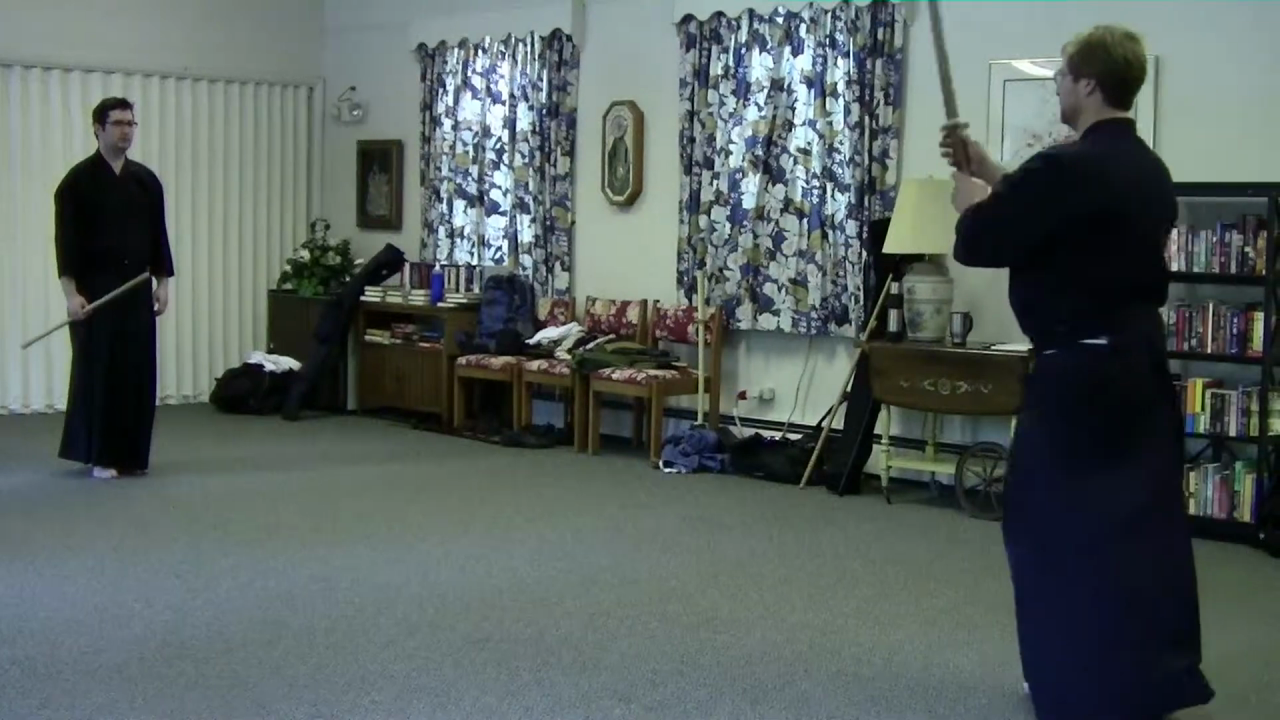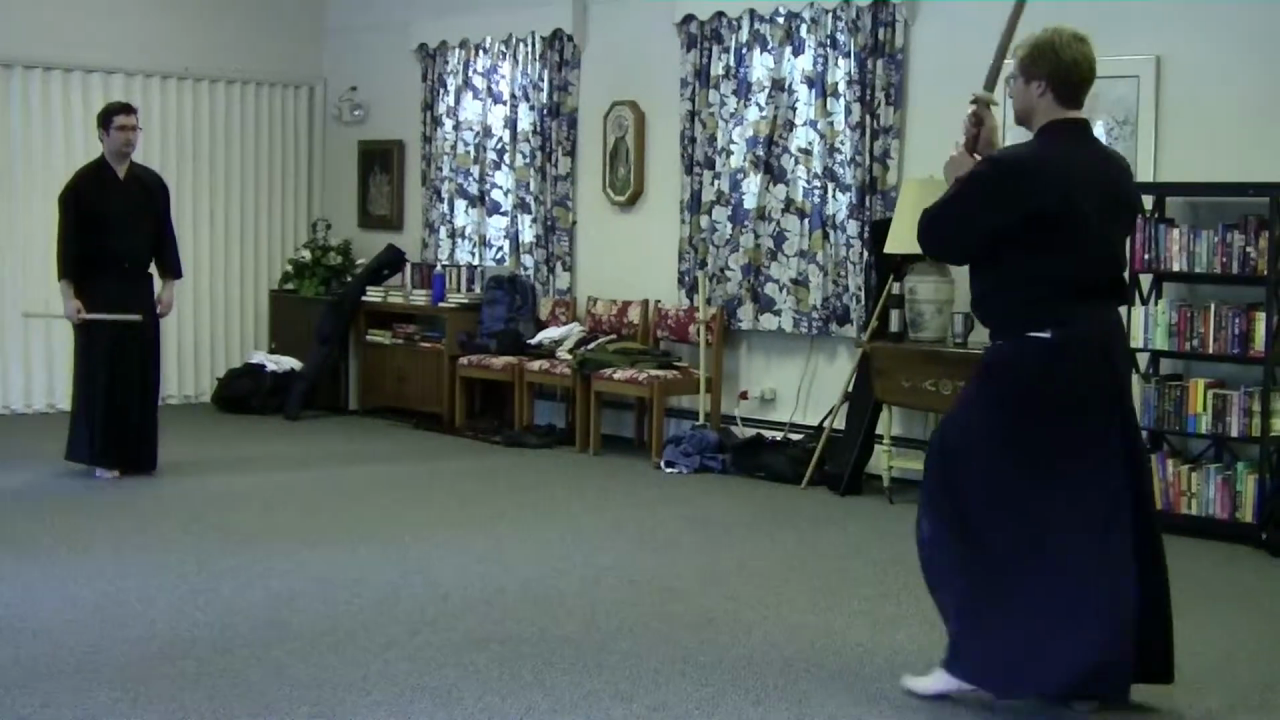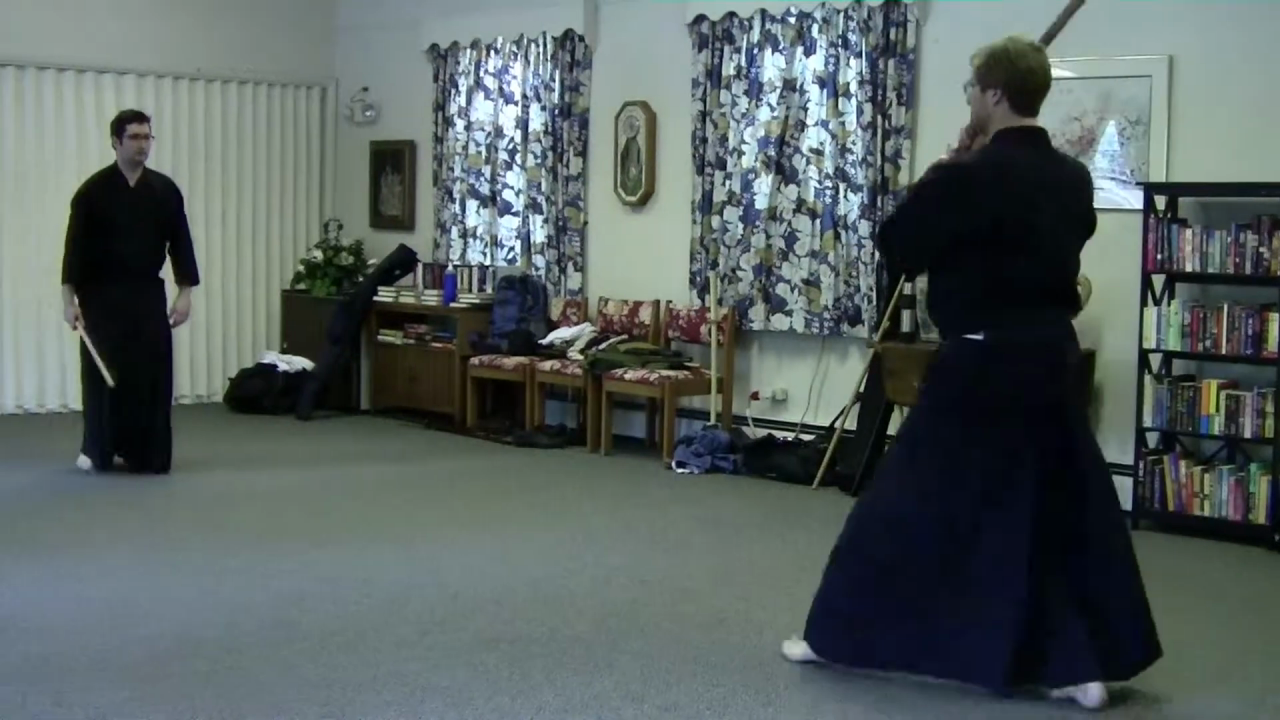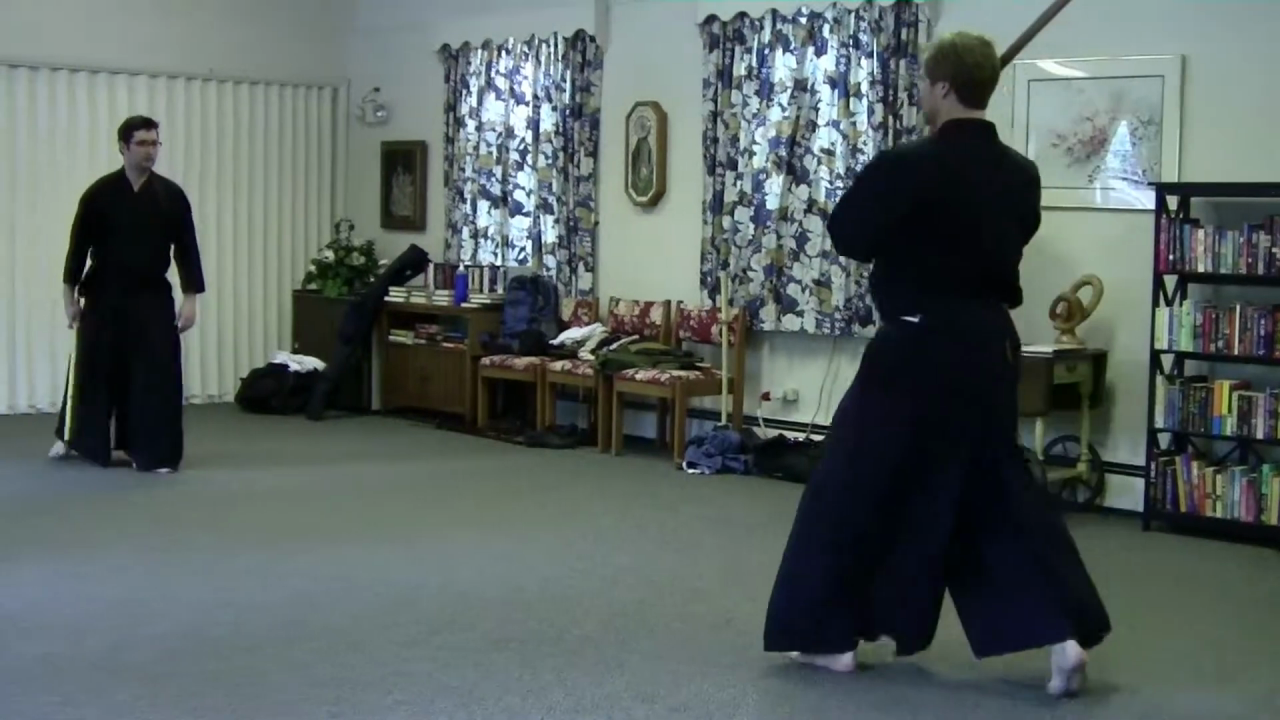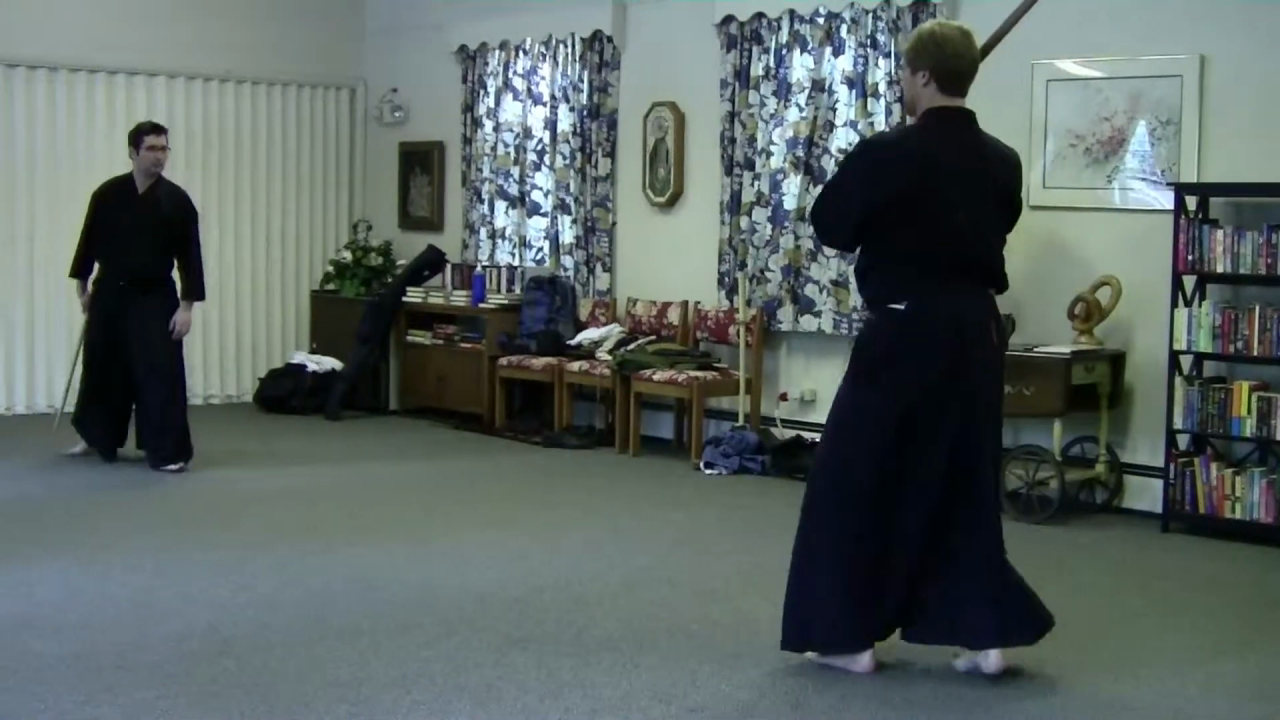
dt=0.2s
person 1, frame 1
left shoulder: (1069, 166)
right shoulder: (1146, 170)
left elbow: (982, 240)
left wrist: (970, 199)
right wrist: (990, 172)
left hip: (1083, 366)
right hip: (1133, 361)
left knee: (1067, 524)
right knee: (1128, 522)
person 1, frame 2
left shoulder: (1020, 169)
right shoulder: (1111, 170)
left elbow: (939, 237)
left wrist: (960, 183)
left hip: (1035, 357)
right hip: (1097, 352)
left knee: (960, 486)
right knee: (1094, 508)
left ankle: (979, 658)
right ankle: (1100, 666)
person 1, frame 3
left shoulder: (968, 178)
right shoulder: (1072, 179)
left elbow: (896, 248)
left wrist: (928, 194)
left hip: (982, 360)
right hip: (1048, 356)
left knee: (908, 495)
right knee: (1063, 507)
left ankle: (840, 638)
right ankle: (1085, 665)
person 1, frame 4
left shoulder: (906, 165)
right shoulder: (1021, 174)
left elbow: (849, 233)
left hip: (918, 346)
right hip: (989, 343)
left knee: (852, 483)
right knee: (998, 490)
left ankle: (828, 634)
right ankle: (1061, 631)
person 1, frame 5
left shoulder: (885, 155)
right shoulder: (1003, 162)
left elbow: (831, 225)
left hip: (905, 331)
right hip: (975, 331)
left knee: (856, 479)
right knee: (965, 483)
left ankle: (845, 635)
right ankle: (989, 633)
person 2, frame 1
left shoulder: (145, 179)
right shoulder: (79, 179)
left elbow: (158, 235)
right elbow: (66, 240)
left wrist: (162, 282)
right wrist: (71, 292)
left hip: (136, 289)
right hip: (94, 290)
left knee: (138, 371)
right knee: (97, 371)
left ankle: (130, 454)
right ankle: (100, 455)
person 2, frame 2
left shoulder: (151, 182)
right shoulder: (83, 184)
left elbow: (164, 237)
right elbow: (68, 243)
left wrist: (168, 285)
right wrist: (69, 295)
left hip: (138, 290)
right hip: (96, 292)
left knee: (140, 373)
right knee: (98, 372)
left ankle: (134, 455)
right ankle: (101, 455)
person 2, frame 3
left shoulder: (165, 189)
right shoulder: (94, 190)
left elbow: (180, 243)
right elbow: (76, 246)
left wrist: (185, 293)
right wrist: (70, 299)
left hip: (148, 294)
right hip: (102, 295)
left knee: (152, 374)
right knee: (102, 373)
left ankle: (144, 454)
right ankle: (96, 449)
person 2, frame 4
left shoulder: (171, 195)
right shoulder: (100, 193)
left elbow: (186, 249)
right elbow: (78, 246)
left wrist: (190, 298)
right wrist: (71, 297)
left hip: (152, 298)
right hip: (105, 296)
left knee: (159, 374)
right knee: (94, 369)
left ankle: (154, 453)
right ankle: (75, 438)
person 2, frame 5
left shoulder: (177, 200)
right shoulder: (108, 194)
left elbow: (189, 256)
right elbow: (88, 242)
left wrist: (187, 306)
right wrist: (82, 286)
left hip: (154, 300)
right hip: (109, 296)
left knee: (162, 372)
right knee: (101, 367)
left ankle: (166, 451)
right ankle: (96, 436)
